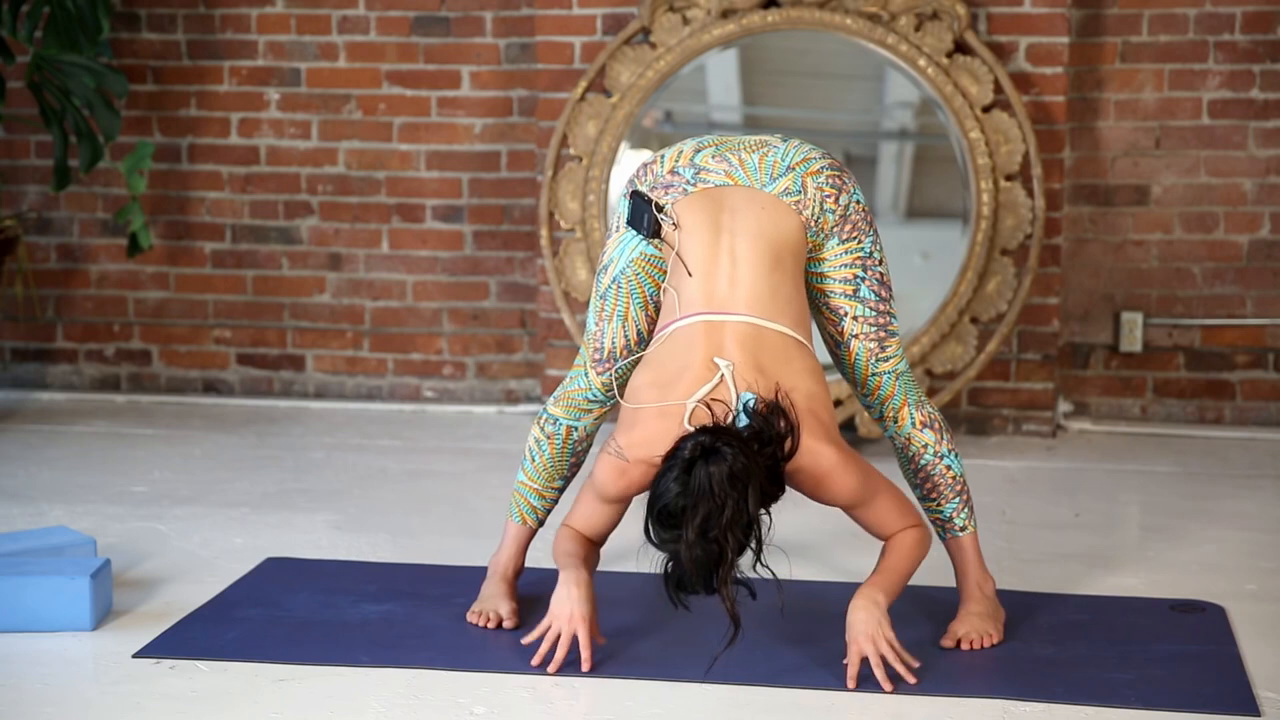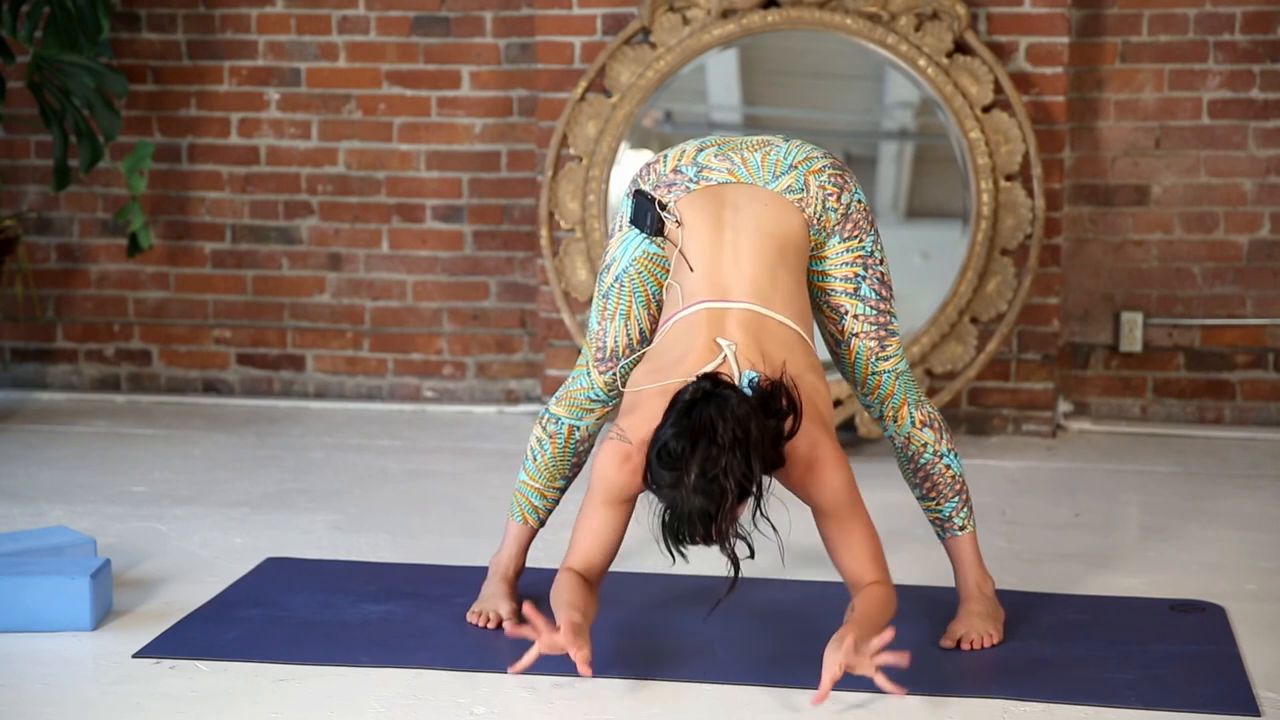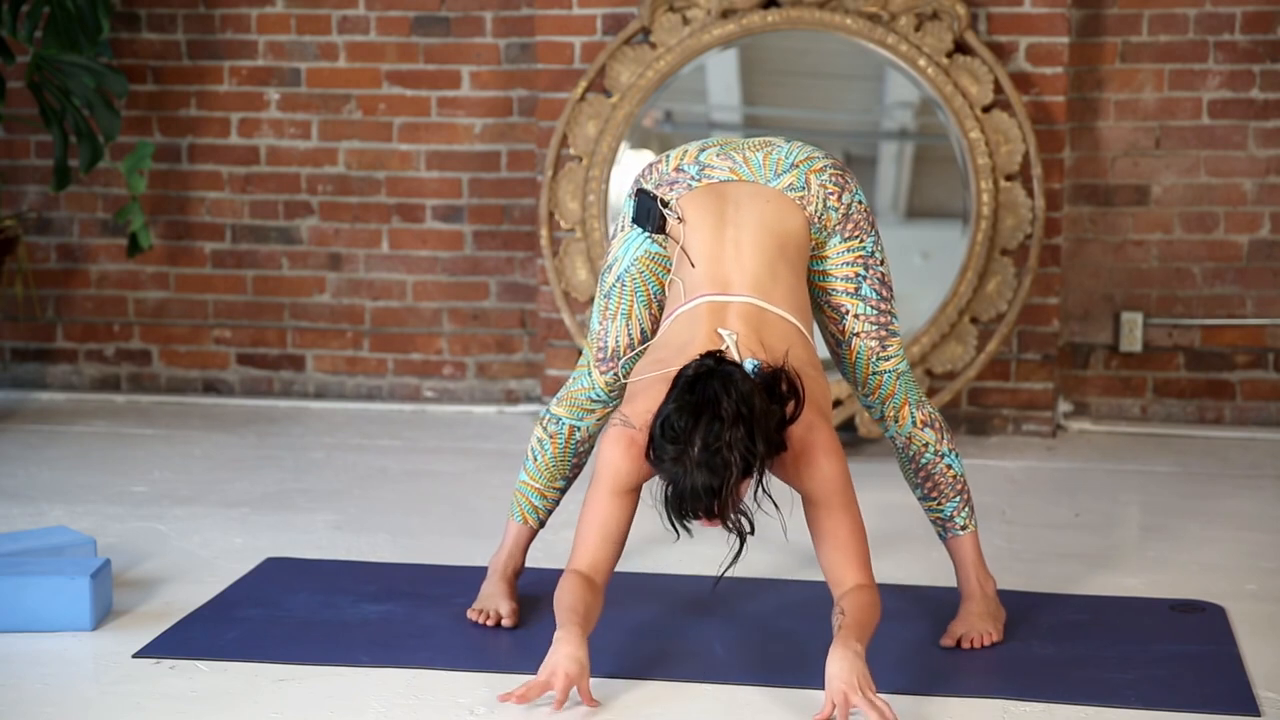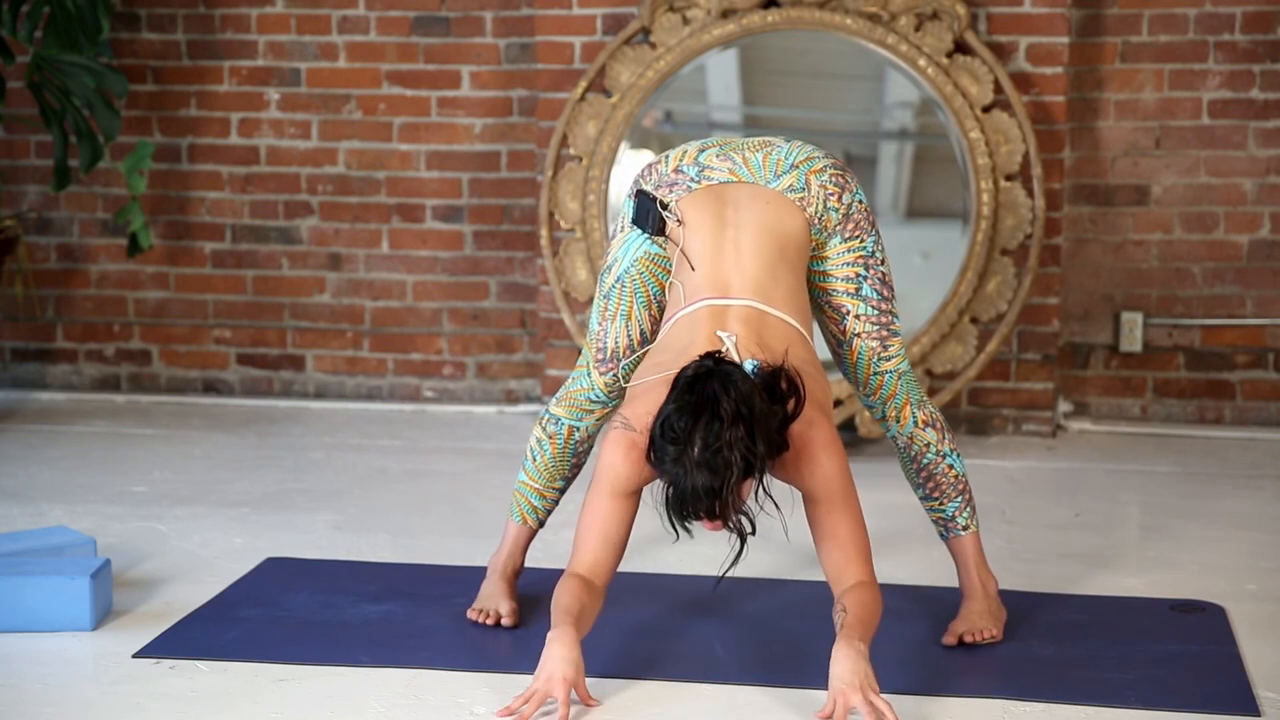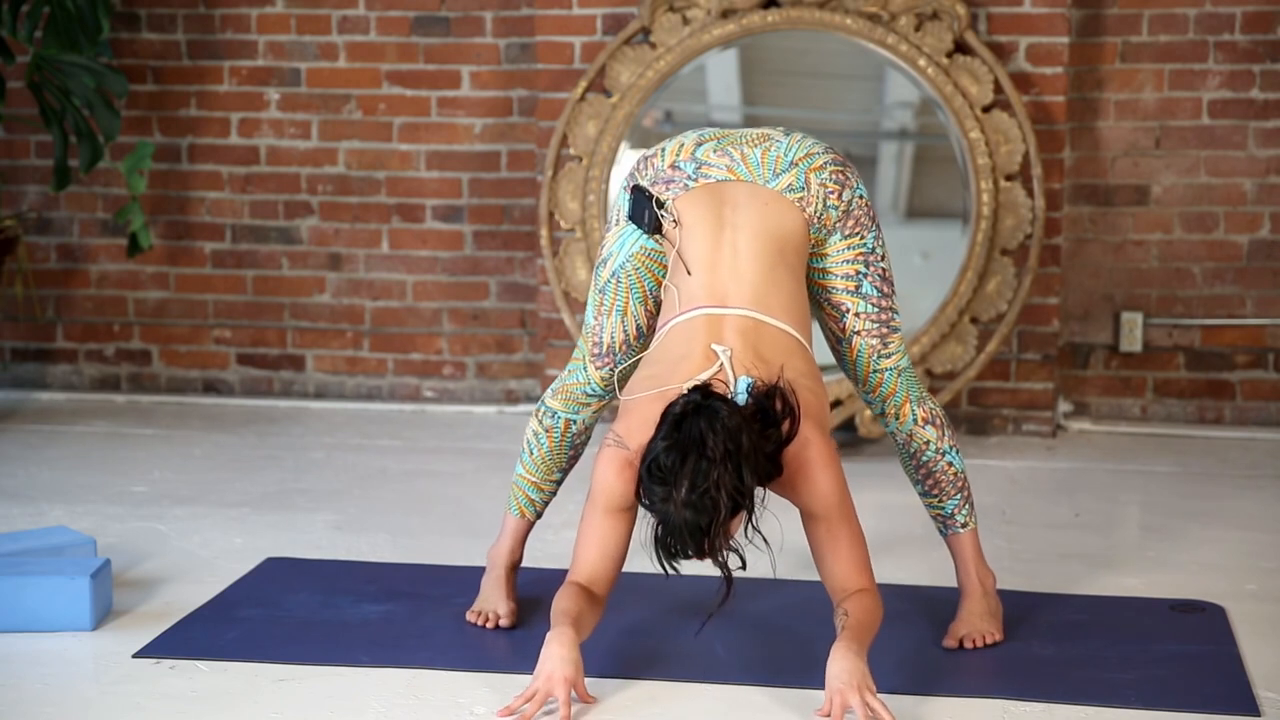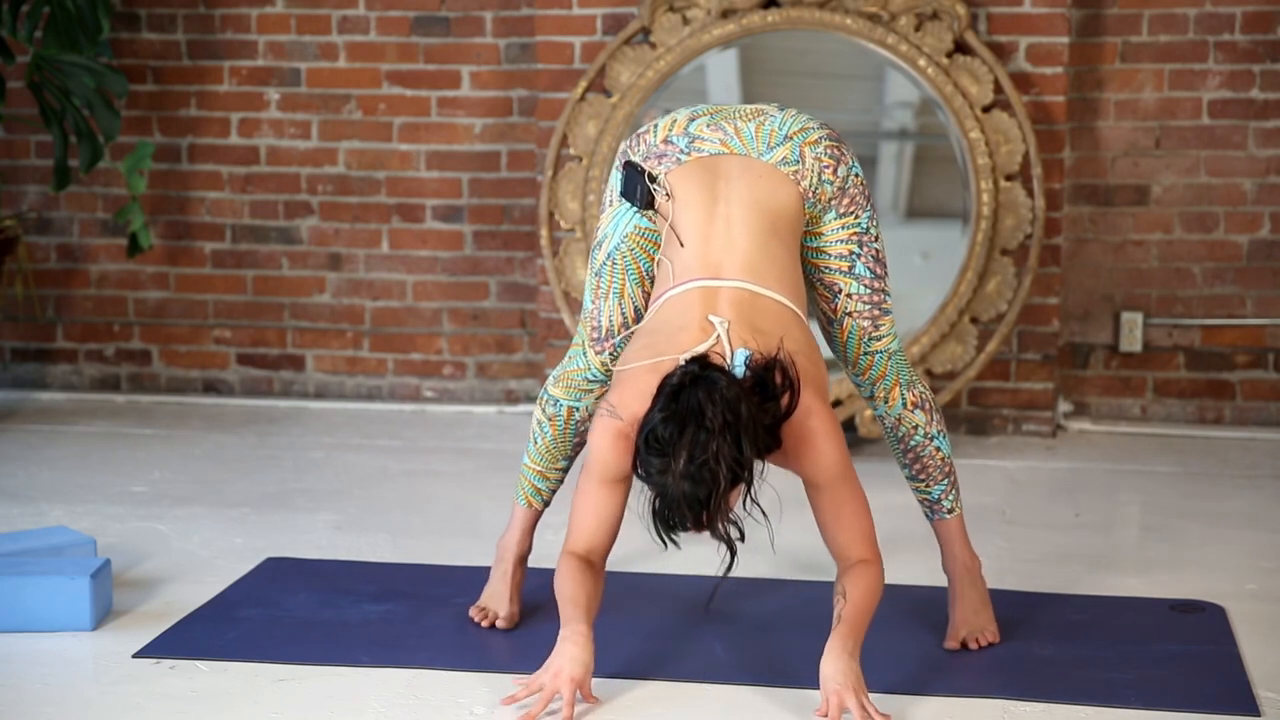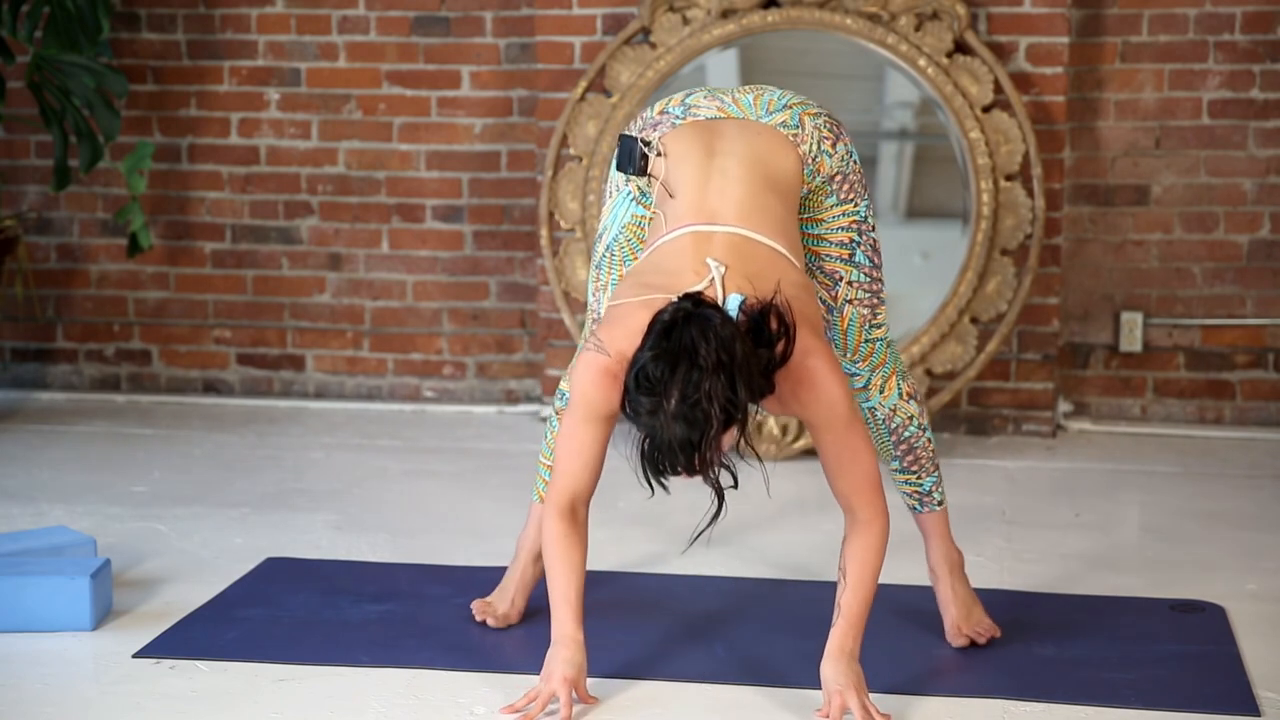
dt=0.4s
person 1, frame 1
left shoulder: (810, 450)
right shoulder: (637, 448)
left elbow: (911, 528)
right elbow: (576, 530)
left wrist: (871, 599)
right wrist: (573, 580)
left knee: (891, 393)
right knee: (591, 385)
left ankle: (975, 585)
right ankle: (504, 566)
person 1, frame 2
left shoulder: (807, 446)
right shoulder: (632, 440)
left elbow: (873, 583)
right elbow: (579, 570)
left wrist: (850, 638)
right wrist: (571, 623)
left knee: (892, 394)
right knee: (592, 386)
left ankle: (974, 581)
right ankle: (506, 564)
person 1, frame 3
left shoulder: (806, 436)
right shoulder: (633, 428)
left elbow: (855, 584)
right elbow: (585, 572)
left wrist: (846, 654)
right wrist: (569, 640)
left knee: (892, 395)
right knee: (593, 387)
left ankle: (976, 583)
right ankle: (505, 563)
person 1, frame 4
left shoulder: (805, 435)
right shoulder: (635, 432)
left elbow: (856, 583)
right elbow: (585, 575)
left wrist: (851, 650)
right wrist: (562, 639)
left knee: (892, 392)
right knee: (593, 385)
left ankle: (977, 580)
right ankle: (506, 560)
person 1, frame 5
left shoulder: (800, 448)
right shoulder: (632, 445)
left elbow: (857, 591)
right elbow: (586, 586)
left wrist: (848, 654)
right wrist: (561, 640)
left knee: (892, 387)
right knee: (587, 378)
left ankle: (975, 577)
right ankle: (505, 556)
person 1, frame 6
left shoulder: (802, 417)
right shoulder: (624, 410)
left elbow: (860, 559)
right elbow: (583, 552)
left wrist: (842, 653)
right wrist: (575, 638)
left knee: (881, 370)
right knee: (589, 362)
left ankle: (960, 563)
right ankle: (513, 551)
person 1, frame 7
left shoulder: (802, 363)
right shoulder: (611, 356)
left elbow: (866, 514)
right elbow: (566, 504)
left wrist: (841, 656)
right wrist: (565, 644)
left knee: (870, 364)
left ankle: (944, 561)
right ankle: (527, 556)
